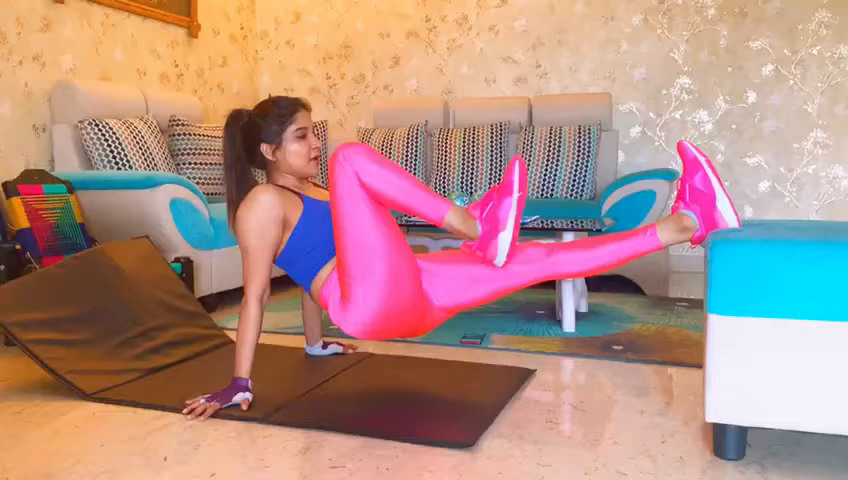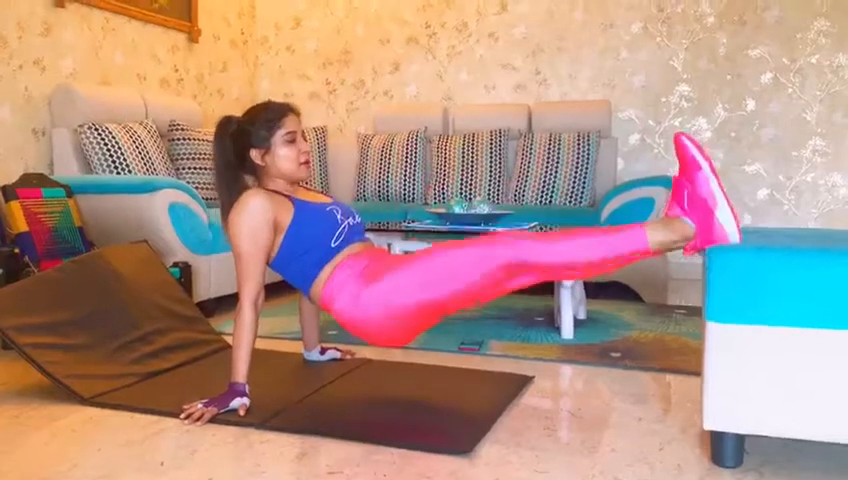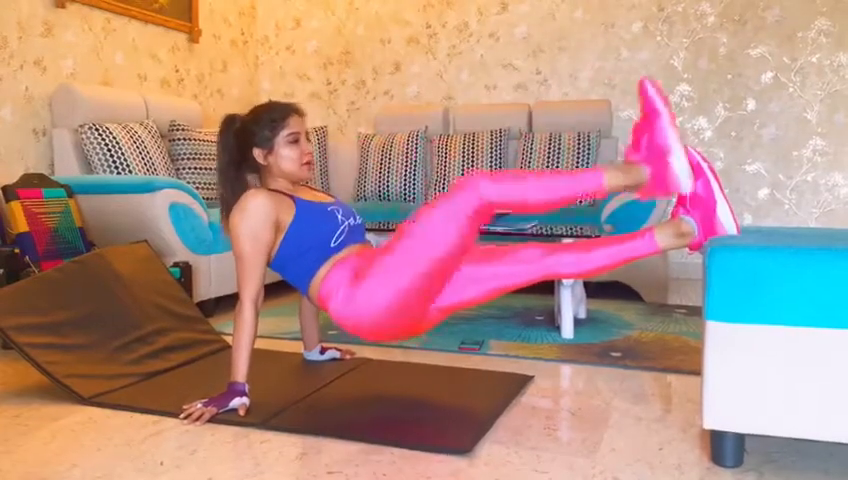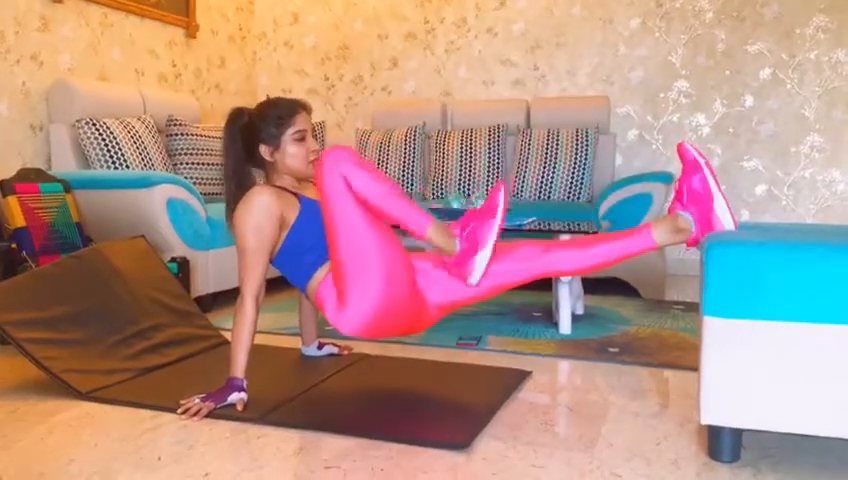
dt=1s
person 1, frame 1
left shoulder: (310, 192)
right shoulder: (263, 203)
right elbow: (255, 294)
left wrist: (316, 343)
right wrist: (238, 384)
left hip: (409, 291)
right hip: (375, 303)
left knee: (541, 257)
right knee: (353, 157)
left ankle: (686, 223)
right ankle: (473, 224)
person 1, frame 2
left shoulder: (301, 195)
right shoulder: (256, 207)
right elbow: (250, 298)
left wrist: (313, 348)
right wrist: (236, 388)
left hip: (399, 293)
right hip: (375, 301)
left knee: (530, 256)
right knee: (512, 248)
left ankle: (684, 230)
right ankle: (675, 228)
person 1, frame 3
left shoulder: (306, 194)
right shoulder: (257, 206)
right elbow: (250, 296)
left wrist: (314, 348)
right wrist: (235, 388)
left hip: (400, 296)
right hip: (371, 300)
left knee: (538, 259)
right knee: (476, 188)
left ankle: (684, 231)
right ankle: (633, 172)
person 1, frame 4
left shoulder: (308, 191)
right shoulder: (262, 203)
right elbow: (250, 294)
left wrist: (312, 344)
right wrist: (233, 383)
left hip: (403, 289)
right hip: (369, 301)
left knee: (536, 255)
right knee: (341, 163)
left ankle: (680, 226)
right ankle: (452, 240)
